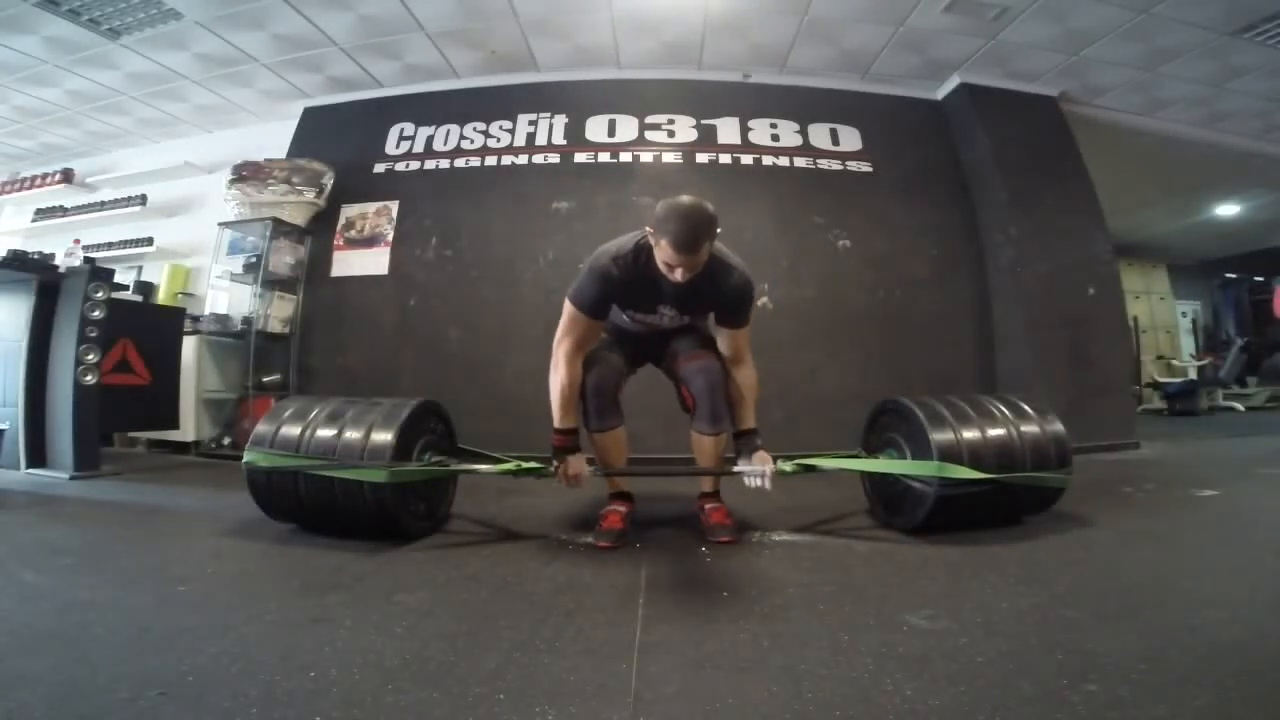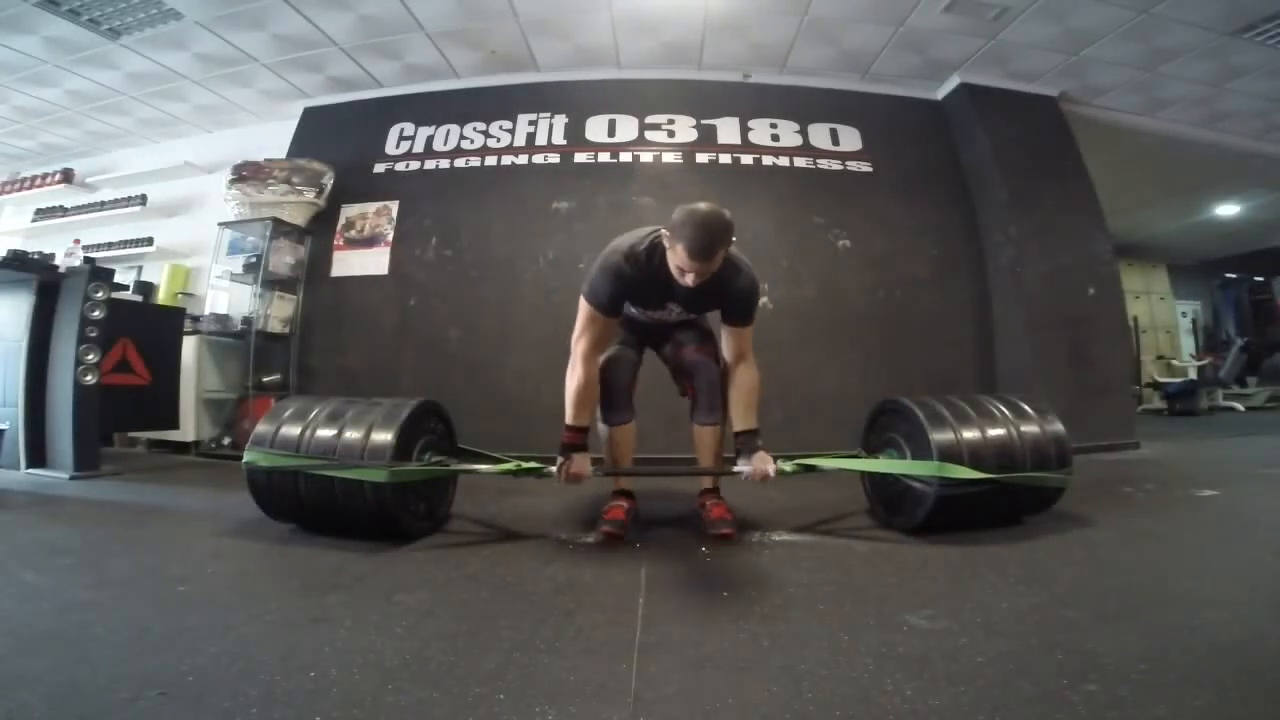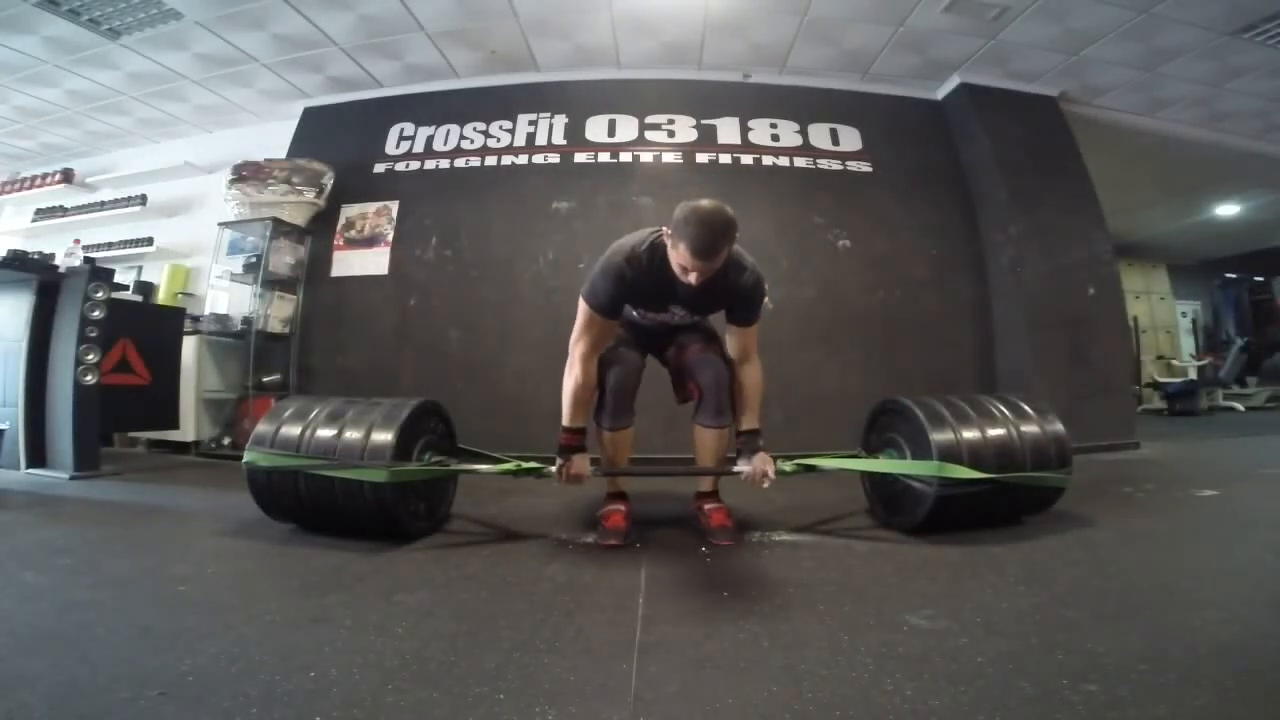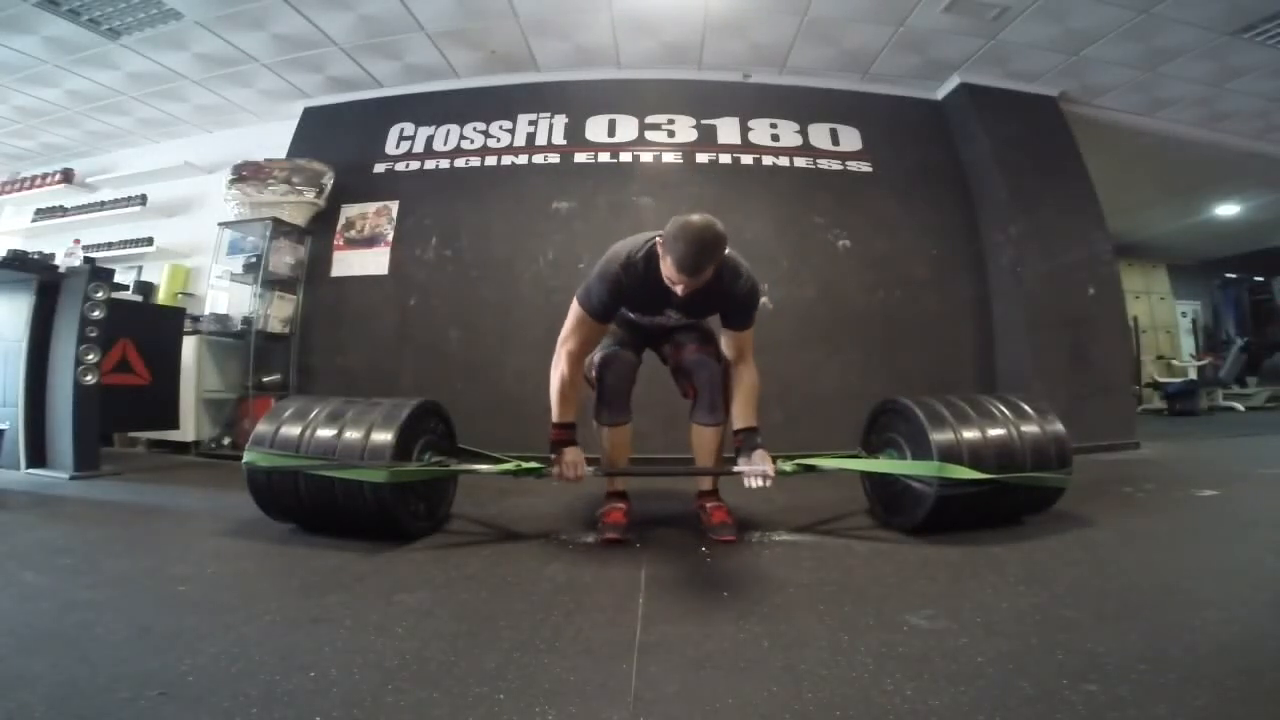
dt=0.4s
person 1, frame 1
left shoulder: (732, 279)
right shoulder: (610, 264)
left elbow: (737, 361)
right elbow: (567, 351)
left wrist: (749, 443)
right wrist: (566, 444)
left hip: (684, 334)
right hip: (620, 333)
left knee: (710, 385)
right knee: (595, 383)
left ankle: (710, 498)
right ankle: (618, 497)
person 1, frame 2
left shoulder: (739, 280)
right shoulder: (622, 261)
left elbow: (739, 361)
right elbow: (585, 352)
left wrist: (749, 444)
right wrist: (574, 444)
left hip: (683, 325)
right hip: (625, 321)
left knee: (709, 378)
right knee: (613, 378)
left ankle: (710, 493)
right ankle: (622, 494)
person 1, frame 3
left shoulder: (745, 279)
right shoulder: (624, 262)
left elbow: (744, 360)
right elbow: (583, 354)
left wrist: (750, 443)
right wrist: (572, 445)
left hip: (686, 329)
right hip: (626, 325)
left knee: (716, 380)
right knee: (615, 382)
left ankle: (708, 496)
right ankle: (615, 497)
person 1, frame 4
left shoulder: (739, 283)
right shoulder: (620, 267)
left elbow: (740, 362)
right elbow: (568, 353)
left wrist: (749, 441)
right wrist: (564, 439)
left hip: (685, 327)
right hip: (624, 323)
left knee: (710, 376)
right knee: (612, 374)
left ankle: (708, 495)
right ankle: (616, 496)
